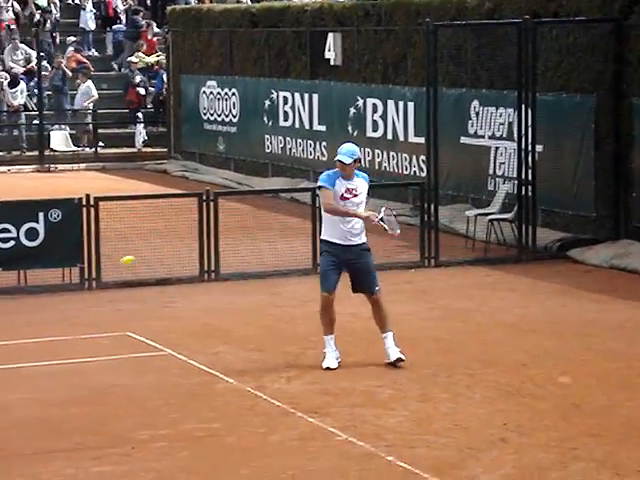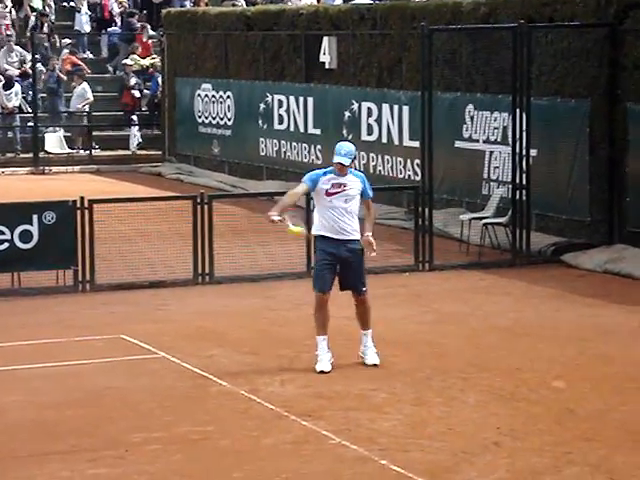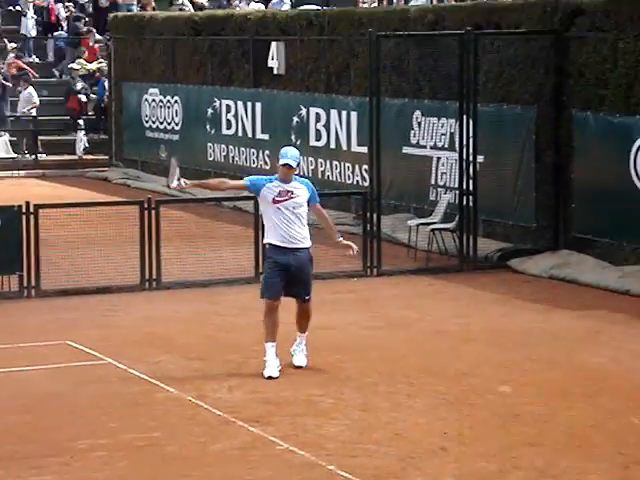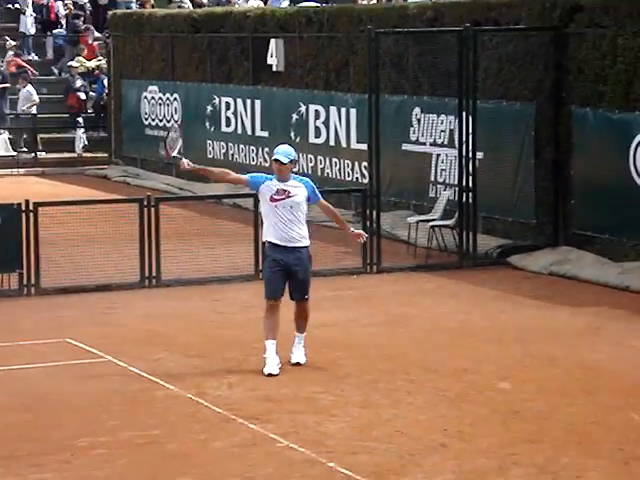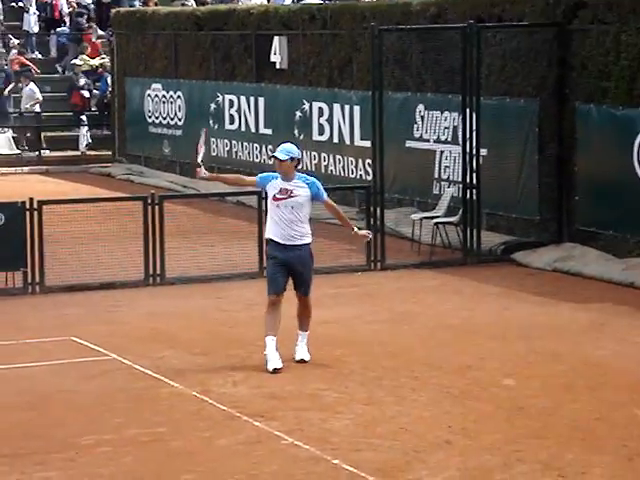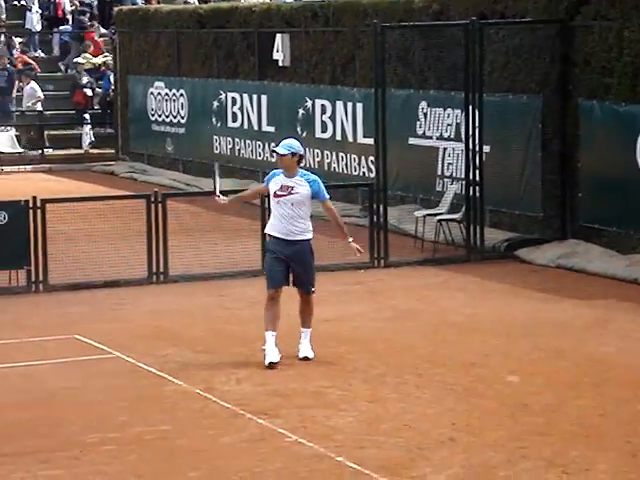
dt=0.1s
person 1, frame 1
left shoulder: (363, 179)
right shoulder: (328, 178)
right elbow: (328, 206)
left wrist: (368, 216)
right wrist: (357, 214)
left hip: (358, 247)
right hip: (332, 247)
left knee: (375, 297)
right knee: (326, 298)
left ankle: (390, 346)
right ankle: (330, 351)
person 1, frame 2
left shoulder: (360, 179)
right shoulder: (318, 176)
left elbow: (369, 209)
right elbow: (295, 192)
left wrist: (368, 233)
right wrist: (277, 211)
left hip: (353, 244)
right hip: (326, 243)
left knee: (361, 297)
right knee: (322, 297)
left ankle: (367, 345)
right ankle: (323, 353)
person 1, frame 3
left shoulder: (306, 186)
right shoulder: (262, 183)
left elbow: (320, 214)
right elbow: (227, 184)
left wrist: (339, 239)
right wrist: (193, 183)
left hip: (301, 252)
right hip: (276, 252)
left knee: (304, 304)
right knee: (271, 304)
left ankle: (299, 346)
right ankle: (271, 359)
person 1, frame 4
left shoulder: (305, 185)
right shoulder: (262, 181)
left elbow: (326, 208)
right elbow: (229, 176)
left wrist: (349, 229)
right wrist: (194, 168)
left hip: (299, 251)
right hip: (273, 251)
left knee: (302, 302)
right knee: (271, 303)
left ankle: (298, 346)
right ankle: (271, 357)
person 1, frame 5
left shoulder: (310, 184)
right shoulder: (269, 180)
left elbow: (331, 207)
right elbow: (241, 180)
left wrist: (354, 229)
right wrist: (210, 176)
left hip: (301, 248)
right hip: (276, 247)
left knee: (304, 298)
right knee: (274, 299)
left ankle: (302, 344)
right ankle: (272, 353)
person 1, frame 6
left shoulder: (312, 182)
right shoulder: (274, 177)
left elbow: (331, 211)
right elbow: (258, 191)
left wrist: (348, 238)
right wrist: (230, 200)
left hip: (301, 244)
right hip: (275, 243)
left knee: (306, 294)
right knee: (272, 293)
left ankle: (305, 342)
right ankle: (271, 348)
